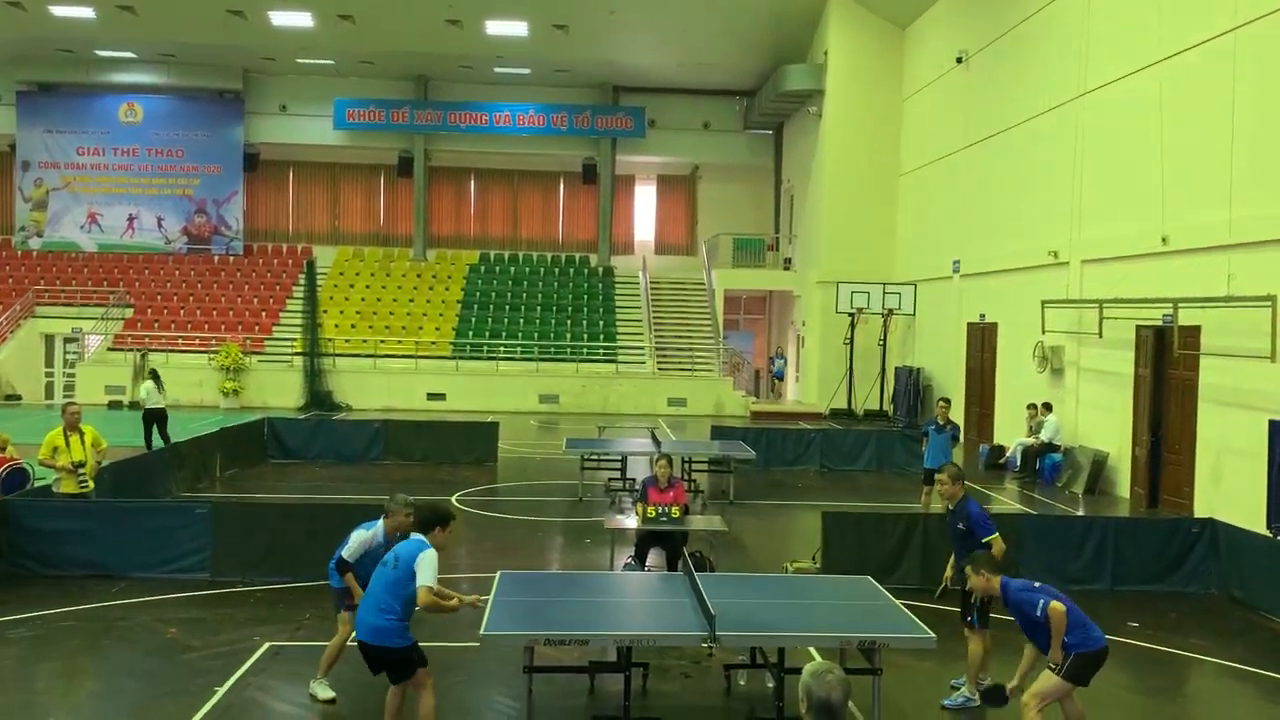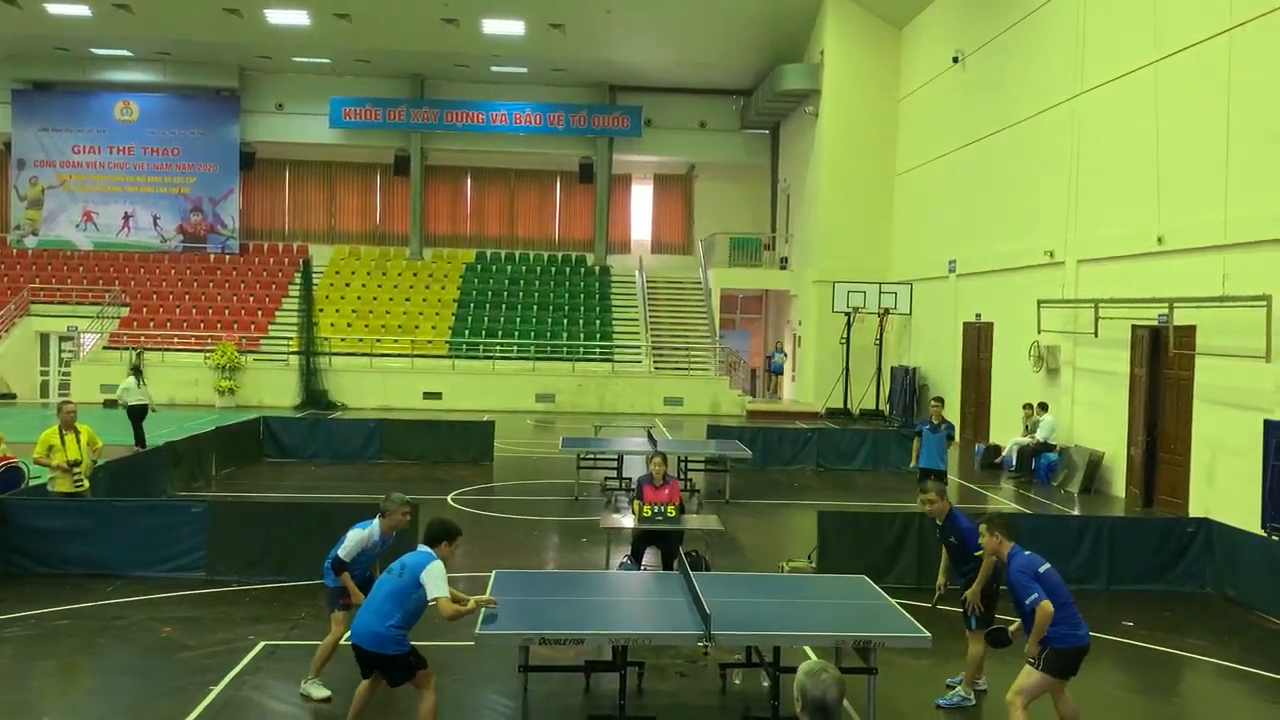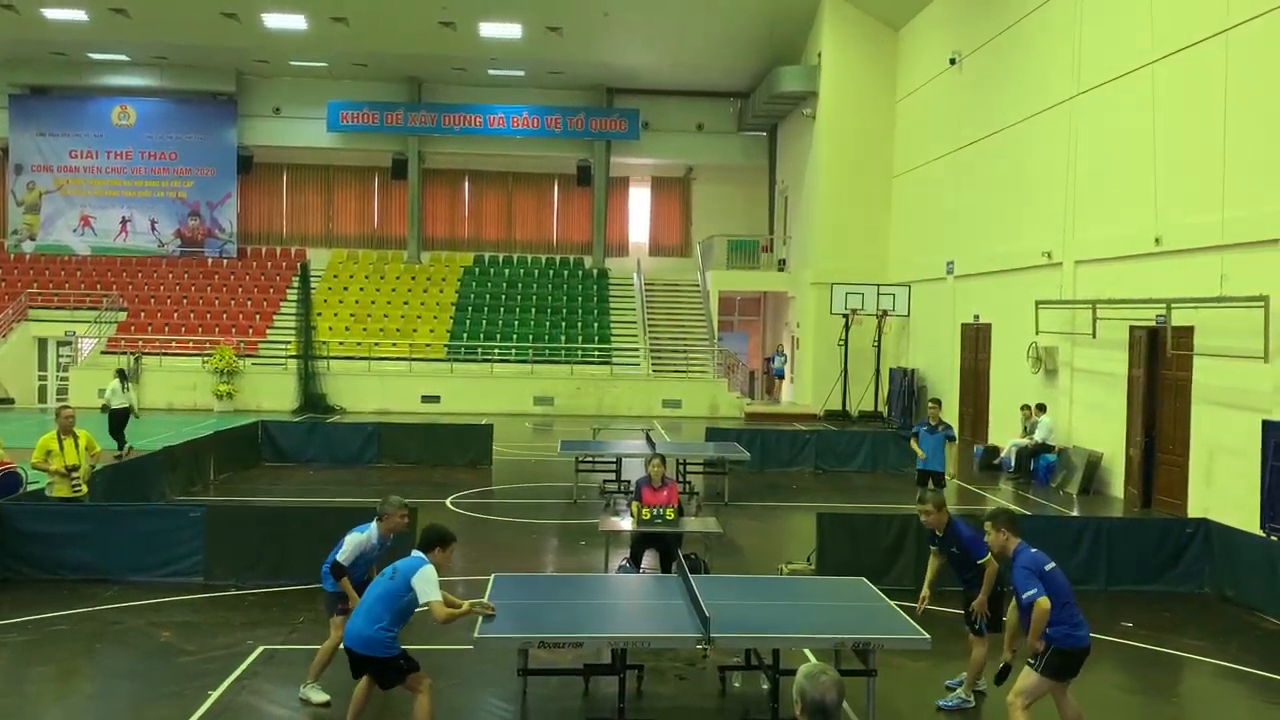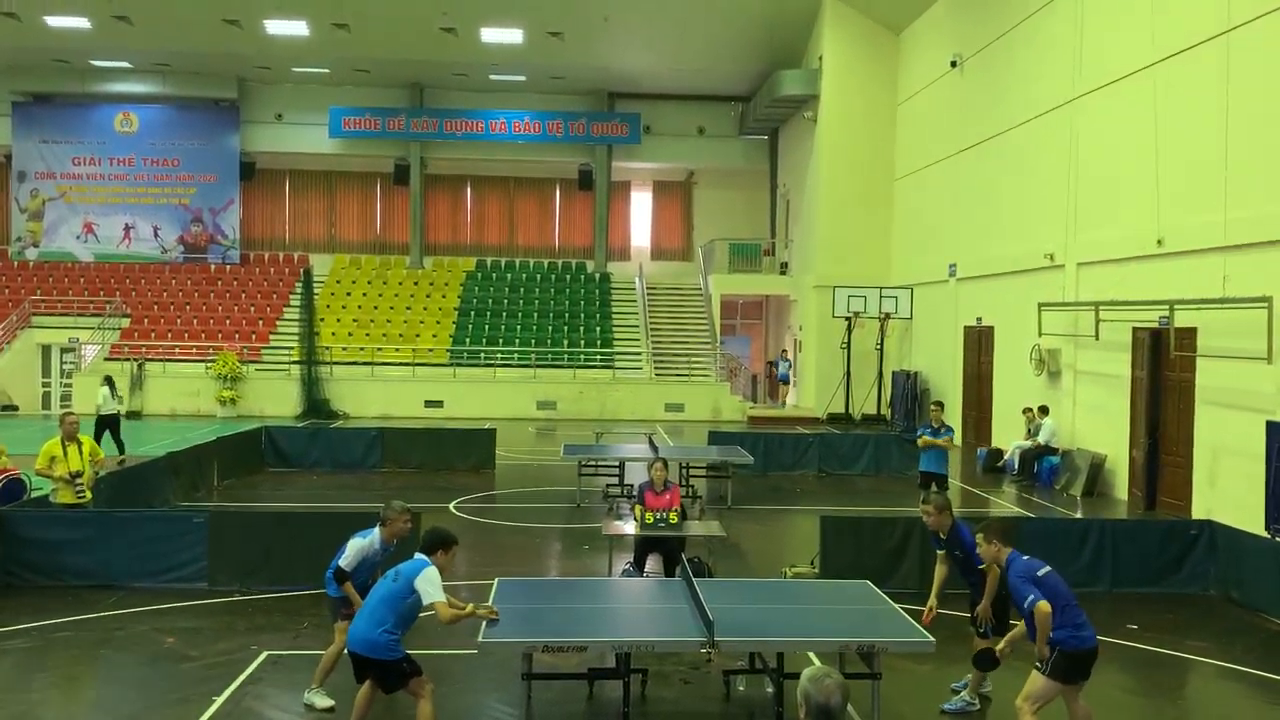
dt=0.3s
person 1, frame 1
left shoulder: (973, 512)
right shoulder: (952, 508)
left elbow: (999, 546)
right wrist: (951, 566)
left knee: (973, 633)
right knee: (979, 631)
left ankle: (971, 692)
right ankle: (981, 677)
person 1, frame 2
left shoulder: (962, 525)
right shoulder: (939, 519)
left elbow: (989, 557)
left wrist: (976, 589)
right wrist: (942, 574)
left hip: (981, 584)
right hip: (968, 581)
left knee: (975, 635)
right knee: (974, 632)
left ankle: (965, 692)
right ankle: (976, 678)
person 1, frame 3
left shoulder: (964, 534)
right shoulder: (934, 530)
left elbow: (992, 566)
right elbow: (936, 555)
left wrist: (983, 598)
right wrist: (926, 586)
left hip: (987, 588)
right hip: (969, 585)
left knee: (979, 638)
right knee: (973, 633)
left ankle: (965, 694)
right ankle: (973, 677)
person 1, frame 4
left shoulder: (966, 537)
right shoulder: (938, 533)
left elbow: (993, 571)
right elbow: (943, 562)
left wrist: (986, 604)
right wrist: (934, 596)
left hip: (992, 592)
right hip: (976, 589)
left knee: (984, 642)
right knee: (978, 636)
left ankle: (970, 697)
right ankle: (980, 680)
person 2, frame 1
left shoulder: (395, 534)
right shoulder: (366, 534)
right elbow: (342, 565)
right wrist: (358, 593)
left hip: (366, 577)
right hip: (343, 580)
right knee: (345, 631)
right ankle: (318, 681)
person 2, frame 2
left shoulder: (389, 533)
right shoulder: (362, 533)
right elbow: (338, 565)
left wrist: (375, 581)
right wrist: (355, 593)
left hip: (361, 576)
right hip: (338, 579)
right knee: (339, 630)
right ankle: (310, 681)
person 2, frame 3
left shoulder: (387, 536)
right shoulder: (360, 537)
right elbow: (337, 569)
right wrist: (353, 598)
left hip: (358, 580)
right hip: (336, 583)
right knee: (338, 635)
right ankle: (309, 686)
person 2, frame 4
left shoulder: (390, 541)
right shoulder: (362, 542)
right elbow: (339, 574)
right wrist: (357, 602)
left hip: (363, 586)
right hip: (340, 589)
right knee: (343, 640)
right ankle: (313, 691)
person 3, frame 1
left shoulder: (404, 547)
right shoulder: (426, 553)
right elbow: (424, 601)
left wrist: (462, 598)
right wrist: (452, 606)
left hip: (364, 630)
right hip: (388, 633)
left knee: (401, 680)
right knee: (425, 686)
person 3, frame 2
left shoulder: (411, 558)
right shoulder: (433, 564)
left elbow: (440, 591)
right elbow: (448, 612)
left wrist: (472, 600)
right wrist: (470, 609)
left hip: (359, 633)
right hip: (385, 639)
left knee: (375, 677)
right knee: (427, 685)
person 3, frame 3
left shoulder: (406, 564)
right shoulder: (424, 568)
left elbow: (436, 595)
right elbow: (441, 615)
left wrist: (470, 606)
right wrist: (464, 611)
left hip: (353, 637)
right hip: (377, 642)
left knee: (371, 677)
right knee: (422, 687)
person 3, frame 4
left shoulder: (408, 567)
right shoulder: (427, 570)
left elbow: (440, 598)
right elbow: (445, 616)
left wrist: (476, 611)
right wrist: (468, 613)
left hip: (356, 640)
right hip: (380, 644)
left knee: (373, 681)
right knee: (424, 692)
person 4, frame 1
left shoulder: (1016, 592)
right shoulder: (1014, 591)
left elbow: (1058, 610)
right elbow: (1033, 647)
left wrist: (1056, 650)
right wrist: (1018, 680)
left hip: (1082, 648)
right hip: (1090, 645)
left knee: (1030, 703)
right knee: (1060, 691)
person 4, frame 2
left shoulder: (1017, 569)
right shoulder: (1025, 559)
left elbow: (1046, 609)
left wrist: (1032, 643)
right wrist: (1018, 627)
left hip: (1060, 644)
right hip: (1075, 639)
left knee: (1015, 701)
right knee: (1057, 689)
person 4, frame 3
left shoulder: (1022, 565)
right shoulder: (1030, 556)
left elbow: (1043, 606)
right elbow: (1016, 606)
left wrist: (1033, 641)
right wrist: (1008, 647)
left hip: (1058, 644)
right hip: (1076, 640)
left knee: (1016, 702)
right knee: (1059, 693)
person 4, frame 4
left shoulder: (1016, 573)
right shoulder: (1026, 563)
left elbow: (1044, 610)
left wrist: (1041, 646)
right wrist: (1007, 641)
left hip: (1066, 647)
right hip: (1085, 642)
right knee: (1072, 697)
